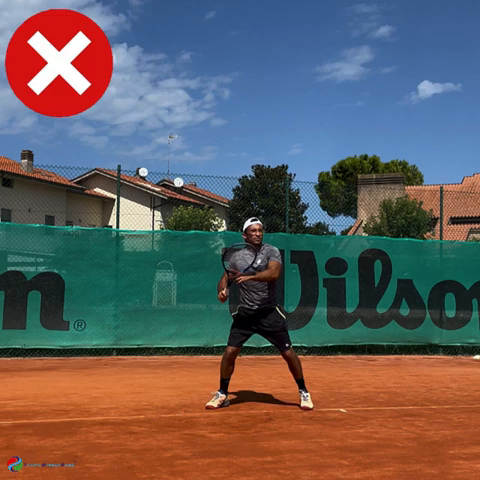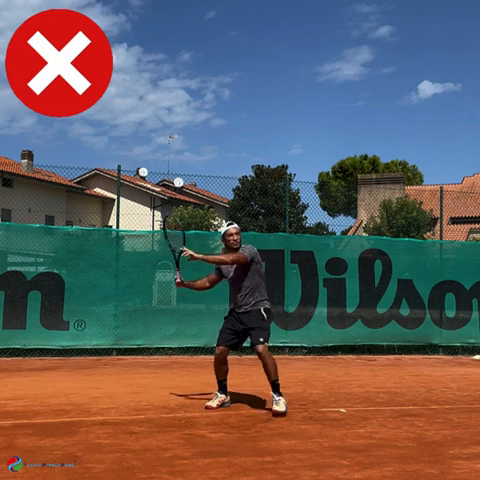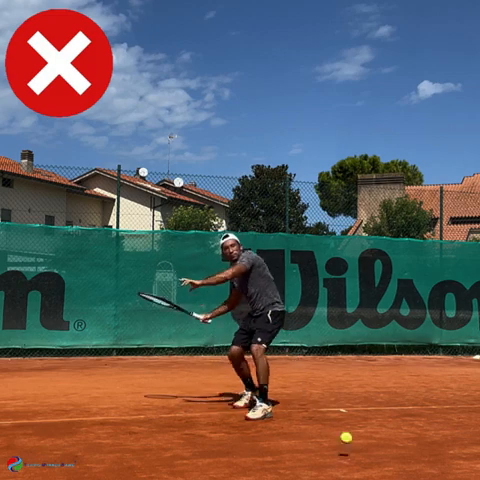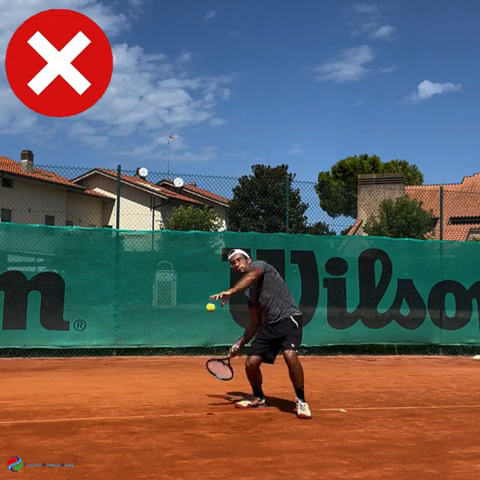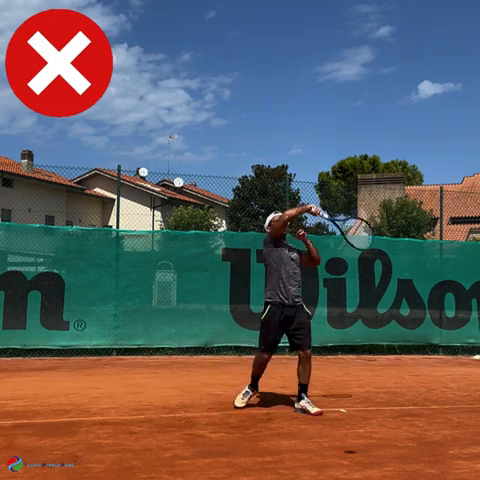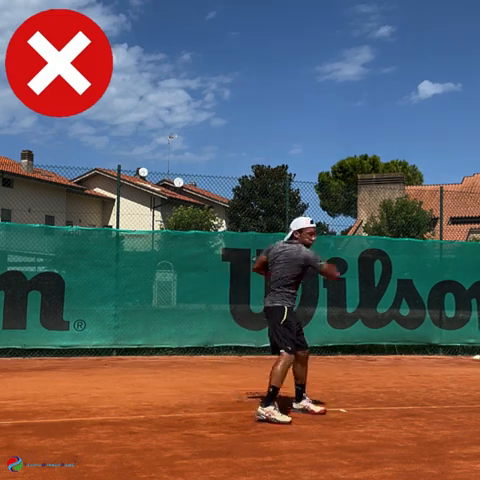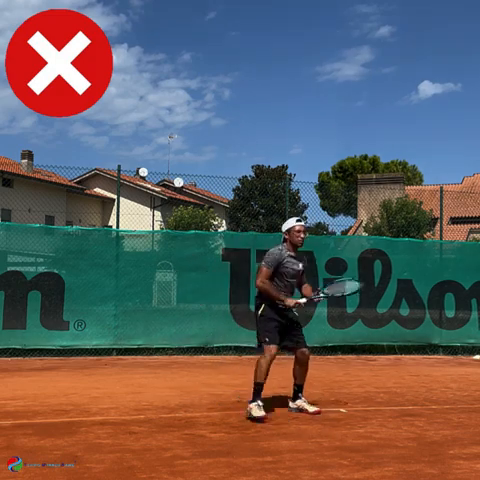
dt=0.4s
person 1, frame 1
left shoulder: (272, 252)
right shoulder: (237, 257)
left elbow: (274, 274)
right elbow: (224, 279)
left wrist: (250, 277)
right wrist: (222, 290)
left hip: (269, 313)
right hip: (245, 314)
left knee: (288, 353)
right knee: (230, 352)
left ankle: (303, 392)
right ankle: (222, 394)
person 1, frame 2
left shoulder: (250, 251)
right shoulder: (223, 262)
left elbow: (230, 258)
right elbow: (209, 281)
left wrist: (198, 256)
right wrist: (186, 284)
left hip: (258, 311)
right hip: (237, 313)
left knee: (262, 349)
right knee: (220, 353)
left ankle: (277, 396)
right ankle: (222, 394)
person 1, frame 3
left shoulder: (249, 256)
right shoulder: (236, 274)
left elbow: (227, 274)
right elbow: (234, 301)
left wrist: (200, 282)
right wrist: (211, 315)
left hip: (272, 313)
right hip: (255, 315)
left knee: (257, 350)
right knee: (234, 353)
left ankle: (263, 403)
right ankle: (252, 393)
person 1, frame 4
left shoulder: (259, 268)
right shoulder: (247, 291)
left elbow: (251, 277)
right elbow: (255, 321)
left wrist: (230, 292)
right wrist: (240, 343)
left hip: (289, 319)
right hip: (269, 324)
left knee: (290, 355)
right knee: (251, 362)
left ankle: (301, 401)
right ankle: (258, 397)
person 1, frame 5
left shoulder: (293, 249)
right shoulder: (270, 243)
left elbow: (315, 261)
right elbow: (283, 216)
left wrist: (305, 239)
right wrist: (306, 208)
left hip: (297, 308)
right hip: (274, 307)
left knee: (305, 353)
right knee: (265, 354)
left ankle: (302, 399)
right ankle: (251, 387)
person 1, frame 6
left shoulder: (275, 247)
right shoulder: (306, 254)
left elbow: (257, 267)
right elbow: (334, 274)
right wrist: (323, 265)
left hip: (278, 308)
right hip: (280, 309)
left knee: (302, 352)
right knee: (288, 356)
left ankle: (300, 400)
right ankle: (266, 406)
person 1, frame 7
left shoulder: (299, 258)
right shoulder: (276, 253)
left elbow: (302, 284)
right elbow: (260, 282)
left wrist: (312, 294)
right wrist: (284, 299)
left hip: (286, 312)
right hip: (268, 309)
left knee: (303, 353)
right knee: (271, 350)
left ankle: (297, 399)
right ankle: (255, 401)
